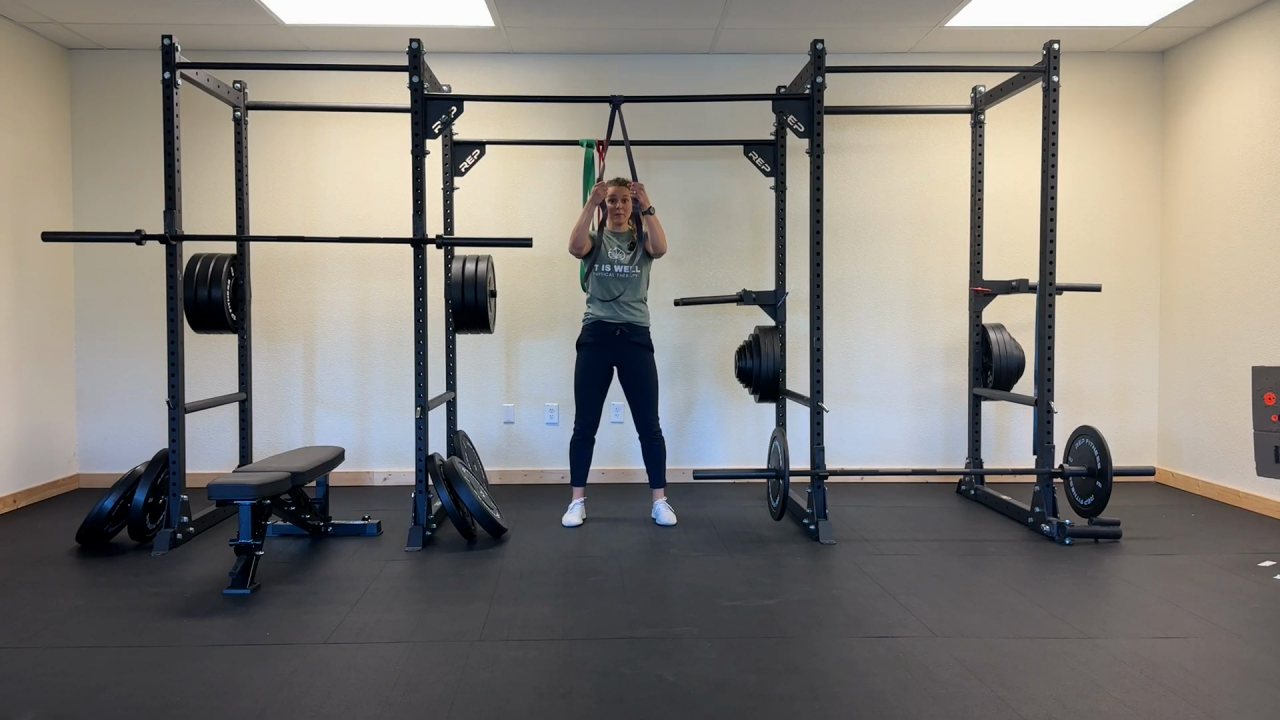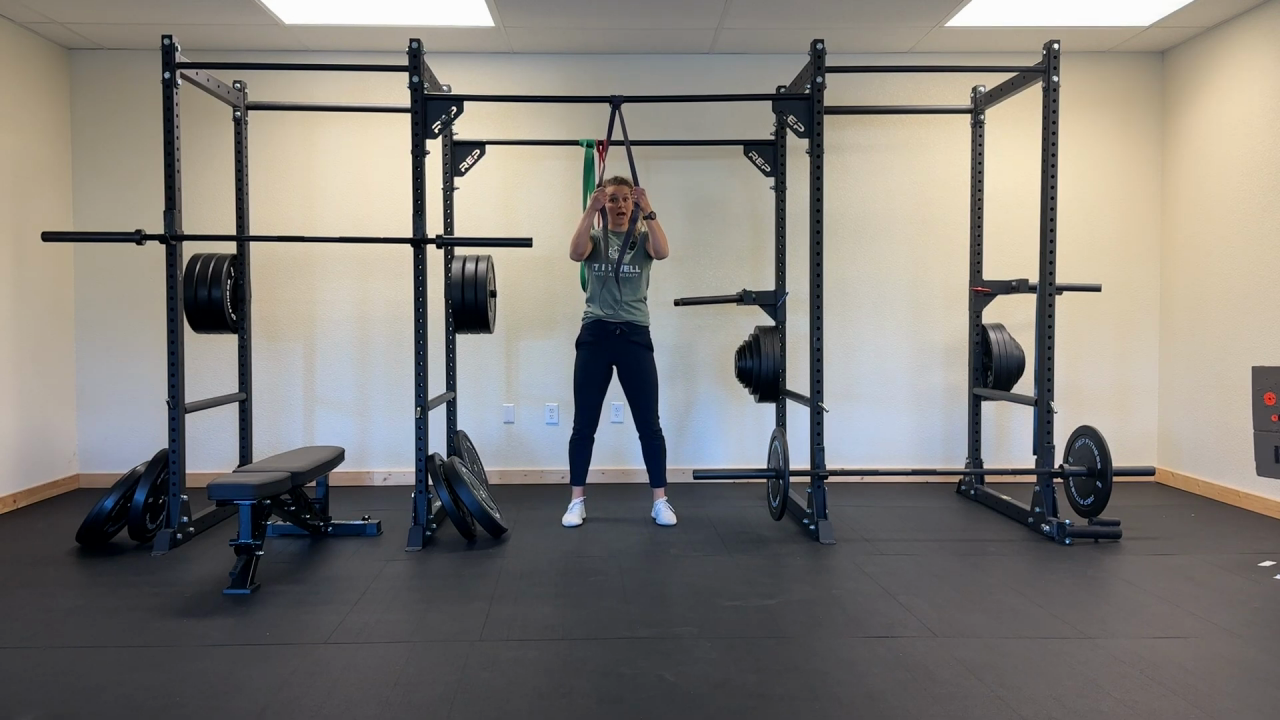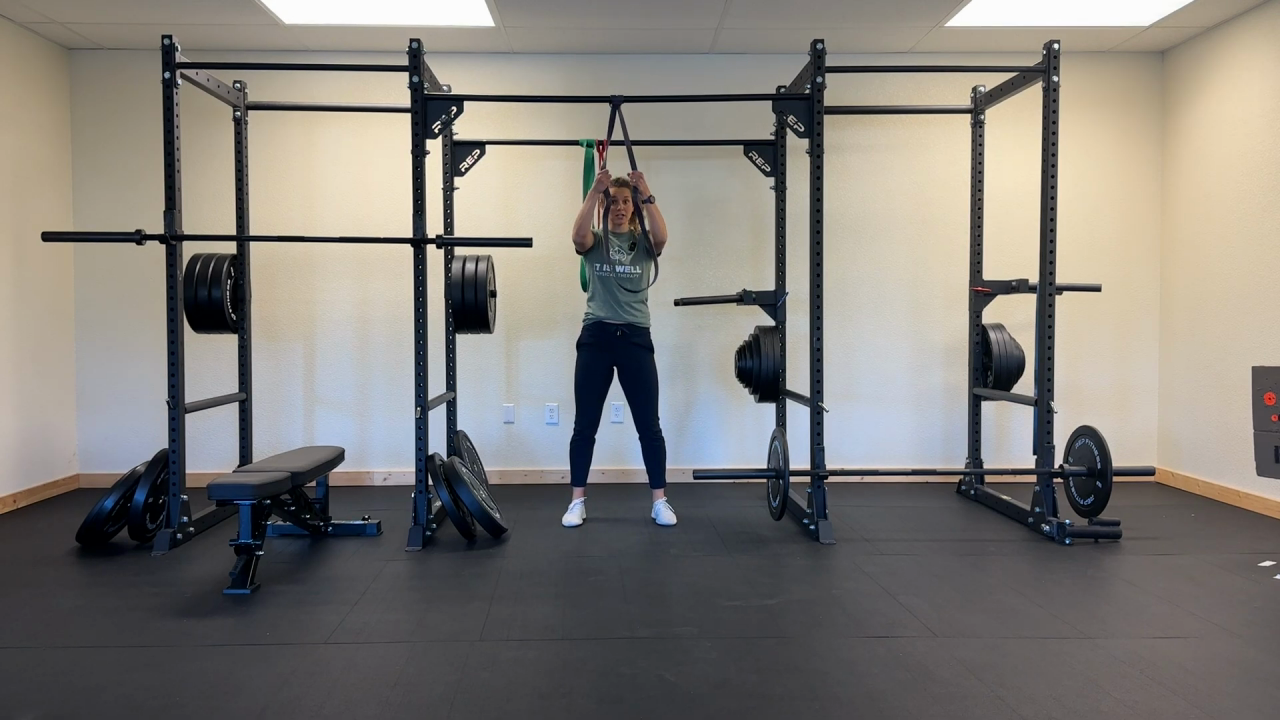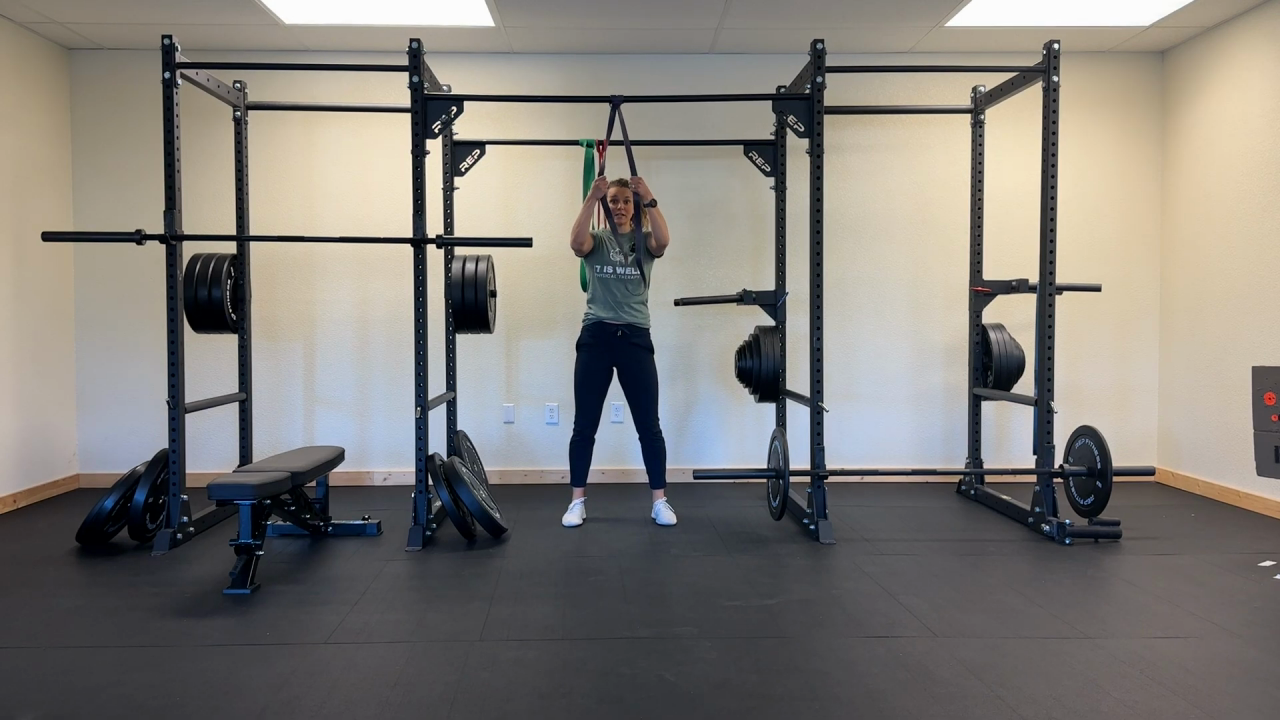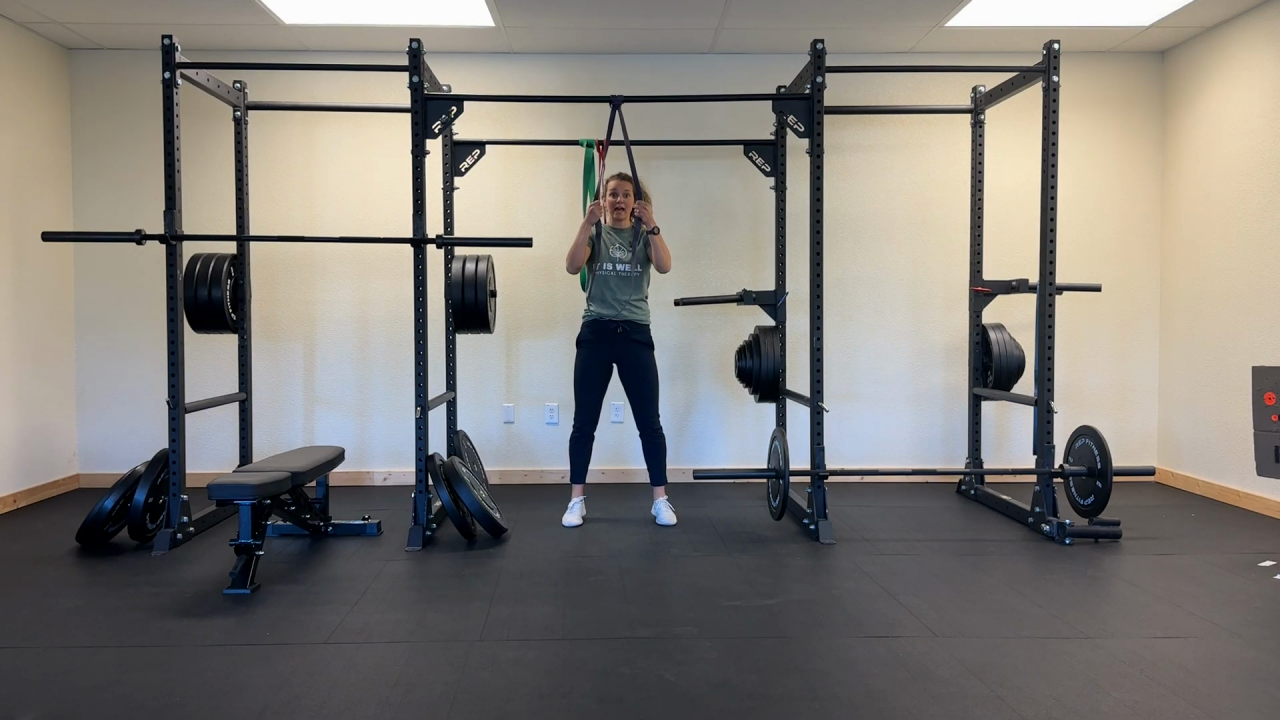
dt=0.3s
person 1, frame 1
left shoulder: (642, 239)
right shoulder: (595, 239)
left elbow: (660, 248)
right elbow: (575, 247)
left wrist: (647, 206)
right wrist: (590, 204)
left hip: (635, 336)
right hip: (596, 336)
left knee: (649, 424)
right knee: (585, 425)
left ankle: (660, 501)
right ankle: (577, 501)
person 1, frame 2
left shoulder: (643, 238)
right shoulder: (594, 238)
left elbow: (662, 251)
right elbow: (575, 253)
left wrist: (648, 210)
right wrist: (590, 209)
left hip: (635, 336)
right hip: (595, 335)
left knee: (649, 423)
right knee: (584, 424)
left ankle: (660, 501)
right ankle: (577, 501)
person 1, frame 3
left shoulder: (644, 241)
right shoulder: (595, 240)
left elbow: (661, 237)
right elbow: (577, 236)
left wrist: (647, 195)
right wrist: (594, 192)
left hip: (635, 337)
right hip: (596, 337)
left knee: (649, 425)
right knee: (585, 425)
left ankle: (659, 502)
right ankle: (577, 502)
person 1, frame 4
left shoulder: (645, 239)
right shoulder: (595, 239)
left elbow: (663, 242)
right elbow: (575, 243)
left wrist: (650, 199)
right wrist: (590, 199)
left hip: (635, 338)
right hip: (596, 337)
left knee: (648, 425)
right knee: (584, 425)
left ankle: (659, 501)
right ankle: (577, 501)
person 1, frame 5
left shoulder: (645, 236)
right shoulder: (594, 236)
left elbow: (664, 266)
right elbow: (572, 266)
left wrist: (651, 226)
right wrist: (587, 224)
left hip: (635, 334)
right hip: (595, 333)
left knee: (649, 422)
right knee: (584, 422)
left ankle: (660, 500)
right ankle: (577, 501)
